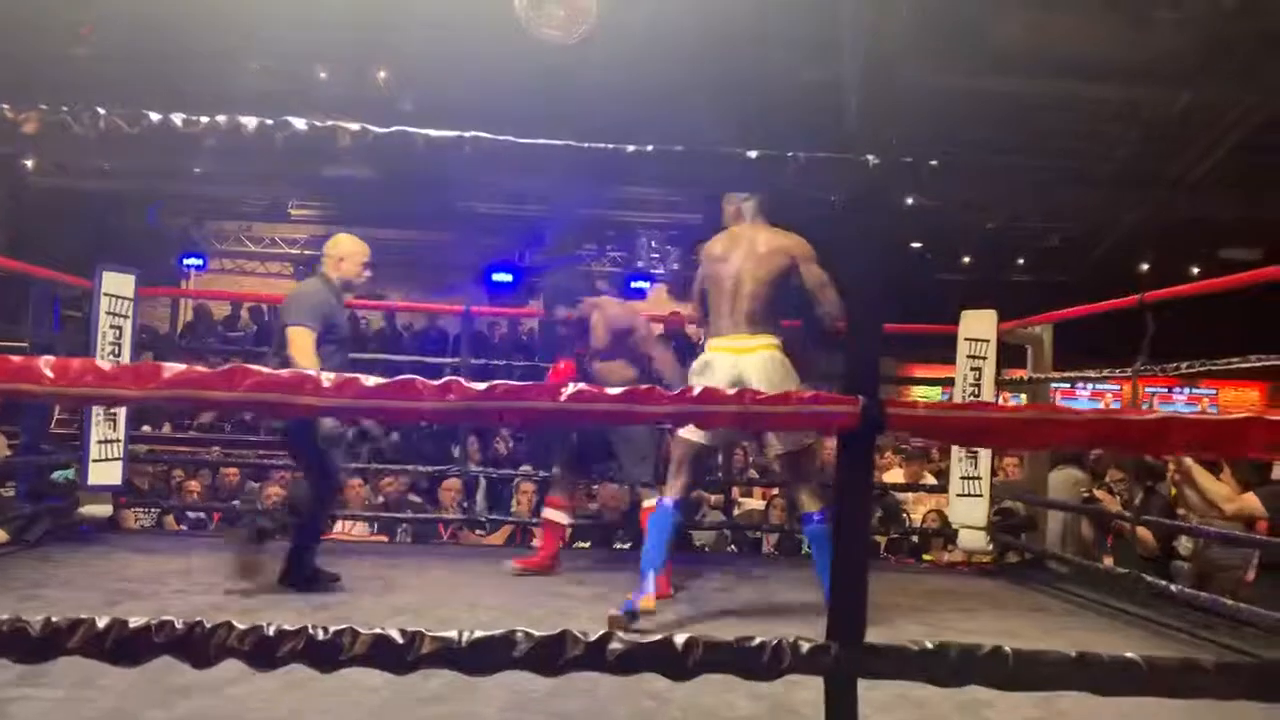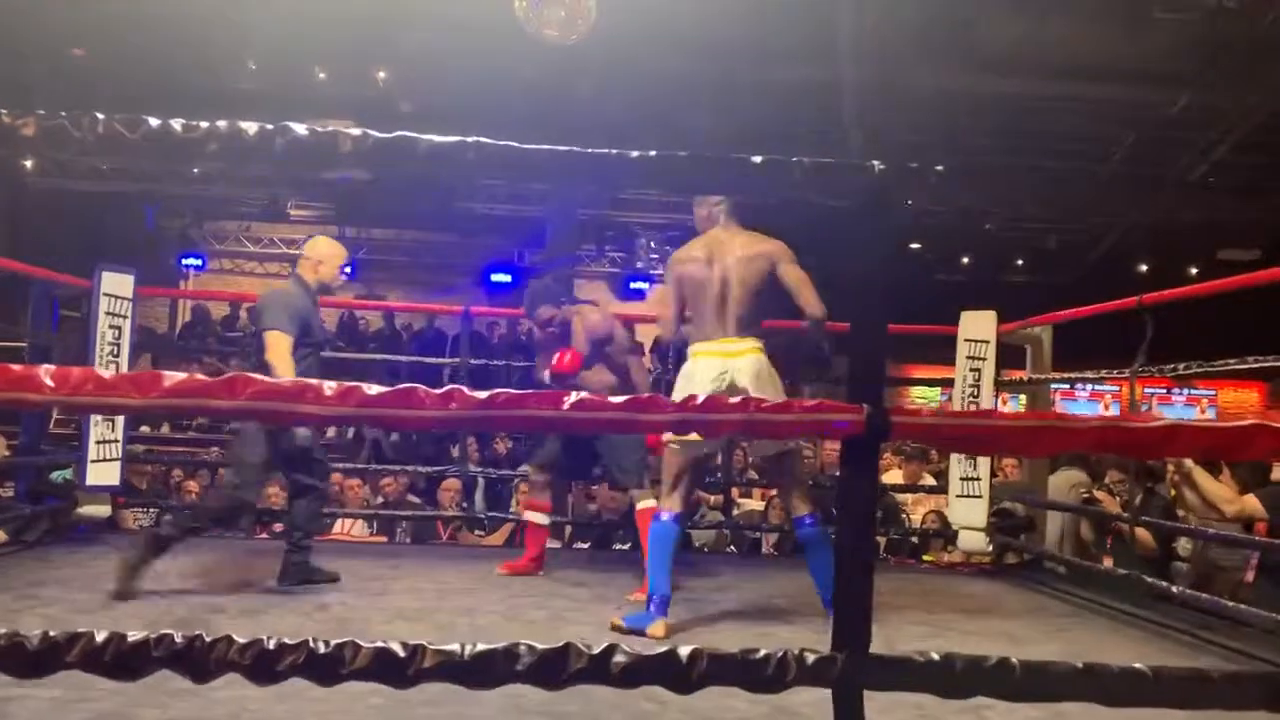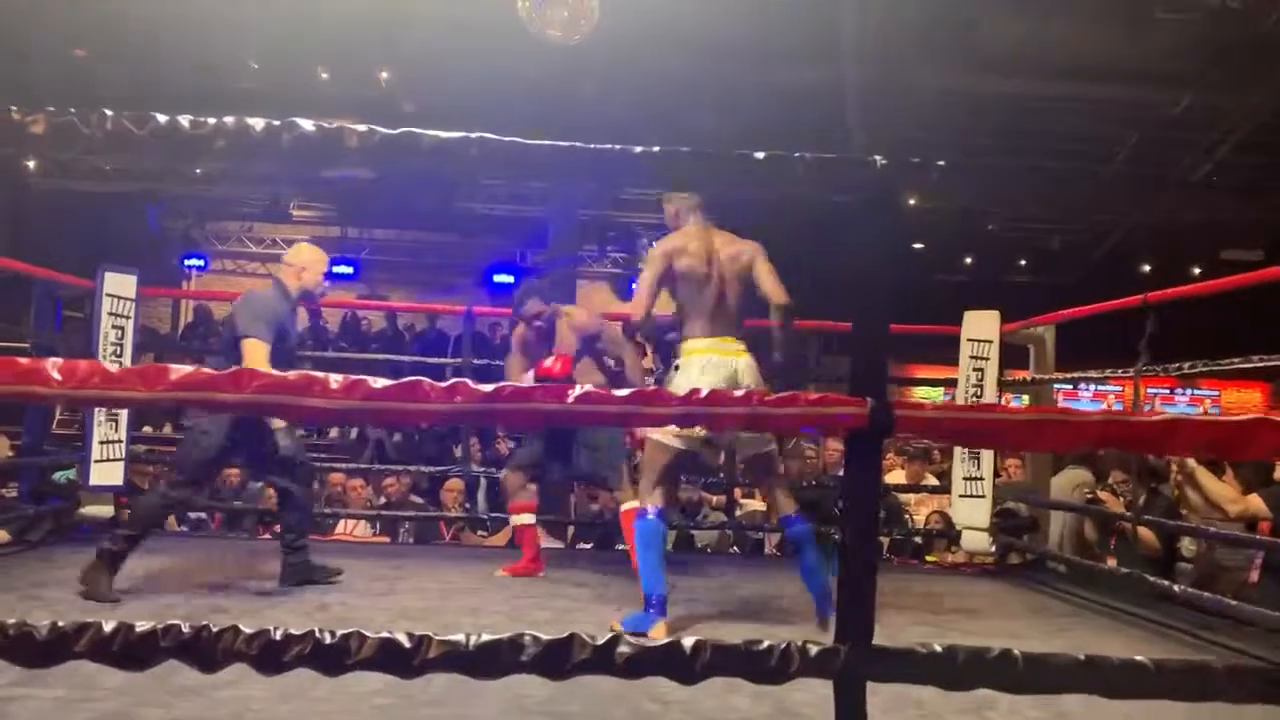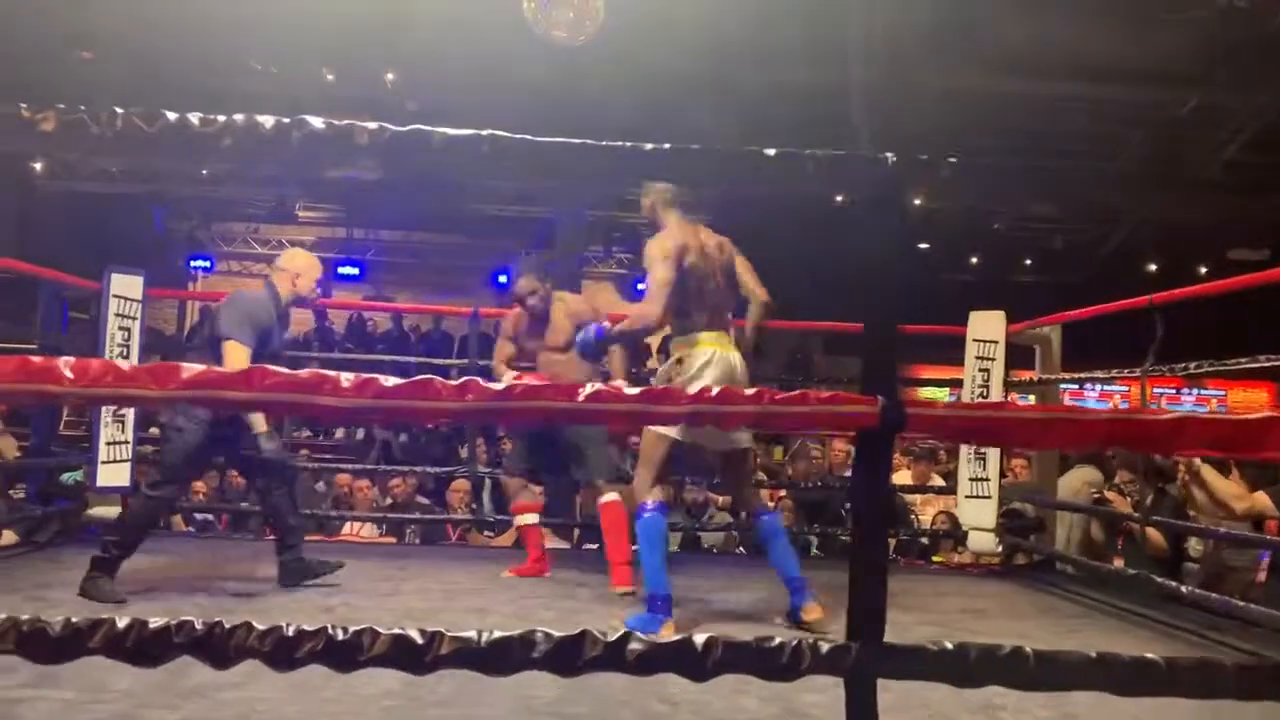
dt=0.1s
person 1, frame 1
left shoulder: (711, 248)
right shoulder: (792, 245)
right elbow: (833, 316)
left hip: (716, 363)
right hip: (766, 362)
left knee: (677, 484)
right knee: (805, 489)
left ankle: (646, 587)
person 1, frame 2
left shoulder: (682, 256)
right shoulder: (771, 250)
left elbow: (669, 324)
right elbow: (815, 314)
left hip: (703, 367)
right hip: (753, 365)
left knee: (671, 494)
right knee: (795, 496)
left ankle: (655, 611)
right ankle: (835, 605)
person 1, frame 3
left shoulder: (667, 248)
right shoulder: (748, 248)
left elbow: (637, 318)
right elbow: (779, 300)
right wrist: (775, 353)
left hip: (696, 366)
right hip: (741, 364)
left knee: (651, 489)
right knee: (777, 493)
left ankle: (653, 613)
right ankle: (827, 607)
person 1, frame 4
left shoulder: (662, 244)
right shoulder: (720, 242)
left elbow: (655, 315)
right elbow: (758, 300)
left wrist: (606, 334)
left hip: (692, 362)
right hip: (730, 361)
left knee: (646, 487)
right knee: (746, 493)
left ankle: (658, 613)
right ankle: (802, 600)
person 2, frame 1
left shoulder: (328, 299)
right shoulder: (313, 295)
right elbow: (301, 352)
left knee: (322, 482)
right knee: (326, 480)
left ankle: (300, 566)
right ankle: (259, 537)
person 2, frame 2
left shoulder: (304, 301)
right shoulder: (287, 299)
right elbow: (278, 358)
left knee: (313, 478)
right knee: (242, 495)
left ankle: (297, 564)
right ankle: (146, 552)
person 2, frame 3
left shoulder: (283, 306)
right shoulder: (263, 303)
right elbow: (255, 365)
left wrist: (278, 420)
right wrist: (279, 425)
left hip: (249, 411)
right hip: (220, 410)
left knee: (297, 475)
right knee: (178, 489)
left ankle: (297, 564)
right ankle: (105, 563)
person 2, frame 4
left shoulder: (273, 311)
right shoulder: (249, 305)
right elbow: (235, 370)
left wrist: (260, 425)
right wrist: (262, 430)
left hip: (230, 410)
right hip: (197, 407)
left knee: (279, 471)
right knee: (162, 492)
left ankle: (292, 562)
right ankle: (101, 570)
person 3, frame 1
left shoulder: (614, 313)
right shoulder: (565, 323)
left elbow: (656, 352)
right elbow: (569, 364)
right wrist: (561, 372)
left knee: (642, 483)
right knee: (563, 476)
right ankle: (547, 555)
person 3, frame 2
left shoulder: (595, 322)
right shoulder: (541, 336)
left elbow: (633, 361)
right elbow: (542, 375)
right wrist: (553, 372)
left knee: (637, 486)
right knee: (537, 475)
right ankle: (532, 558)
person 3, frame 3
left shoulder: (583, 321)
right shoulder: (522, 336)
left elbow: (626, 354)
right elbow: (513, 378)
right wrist: (540, 375)
left knee: (621, 486)
right knee: (514, 477)
right ankle: (530, 560)
person 3, frame 4
left shoulder: (578, 309)
right shoulder: (513, 323)
left elbow: (614, 348)
right elbow: (500, 365)
right wrist: (519, 382)
left knee: (602, 481)
right knee: (513, 478)
left ankle: (621, 568)
right ankle: (536, 559)
